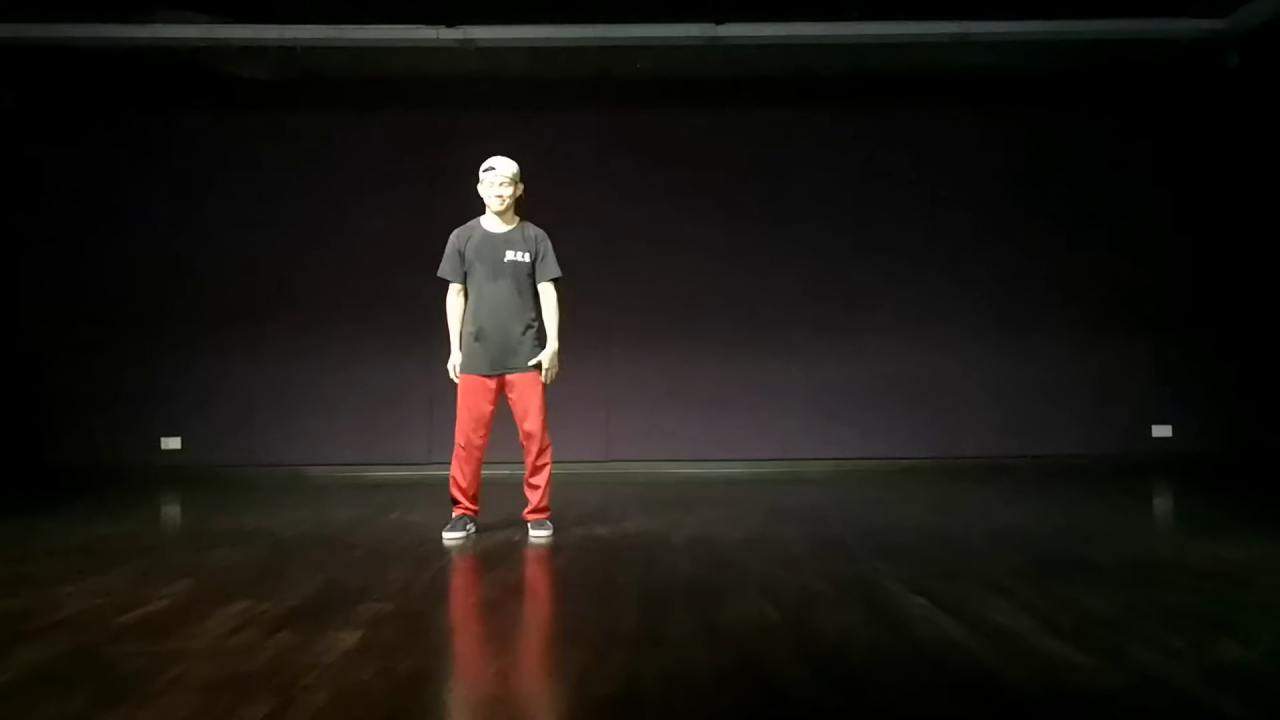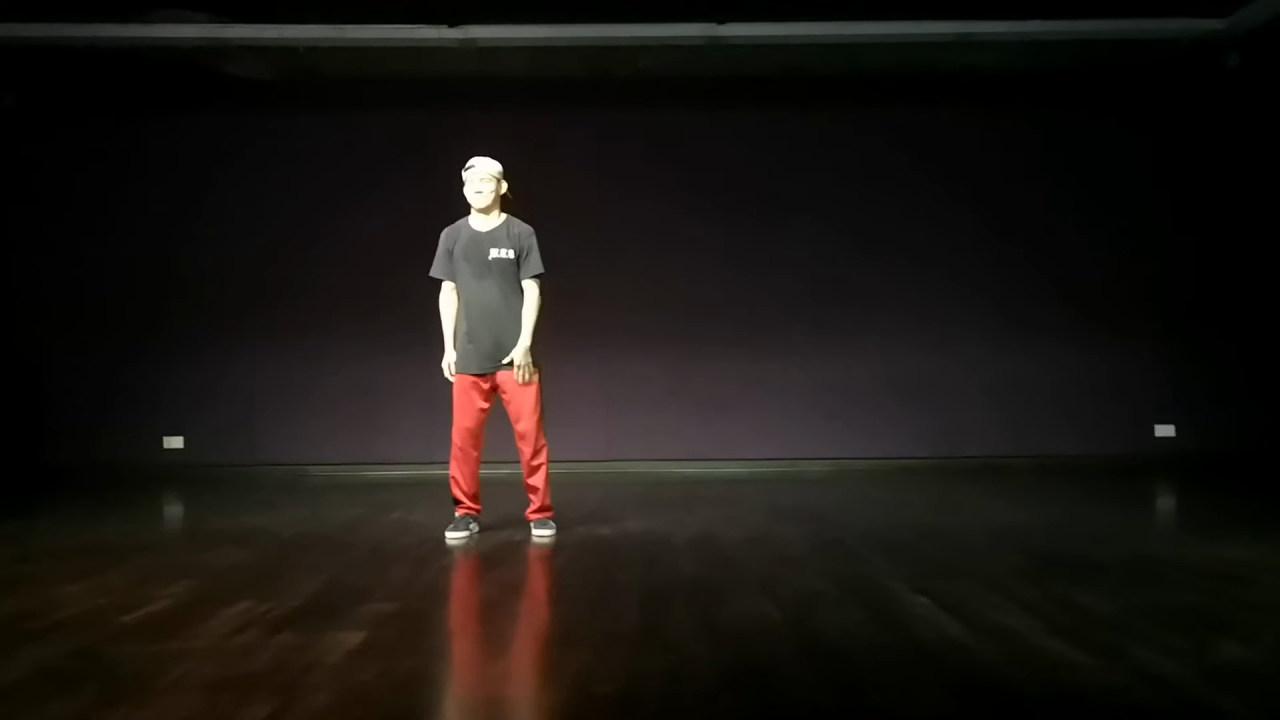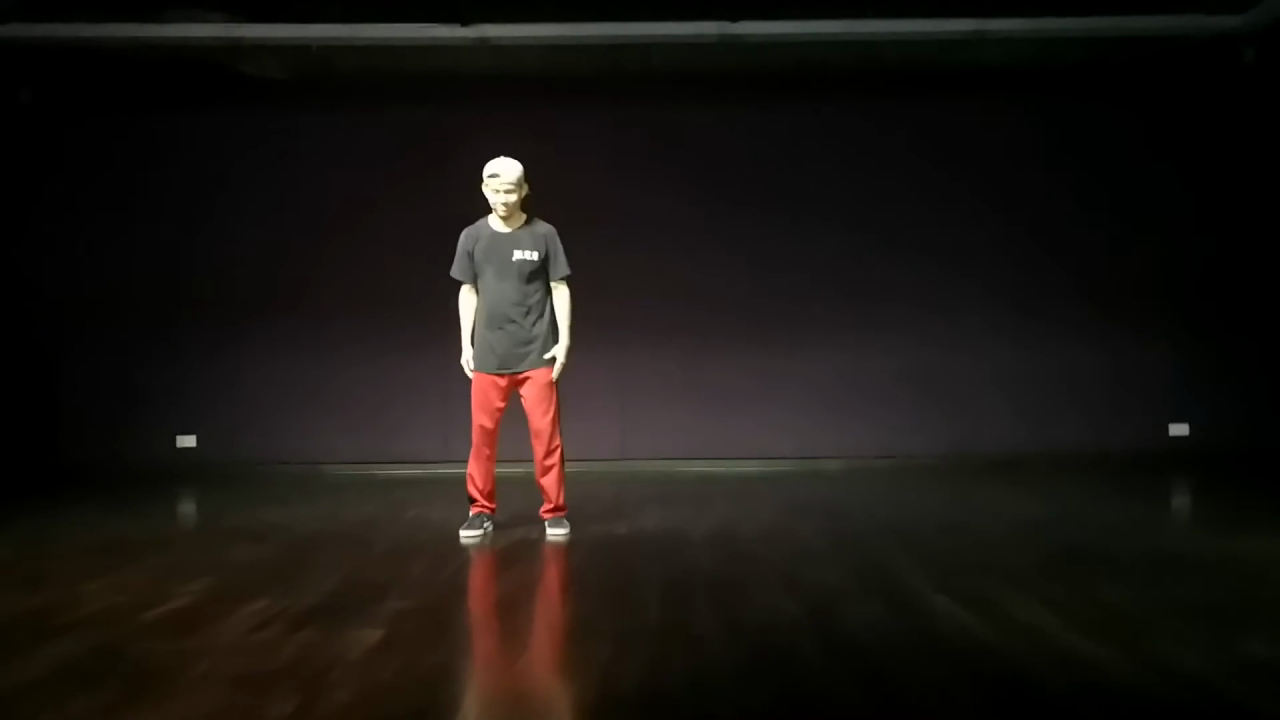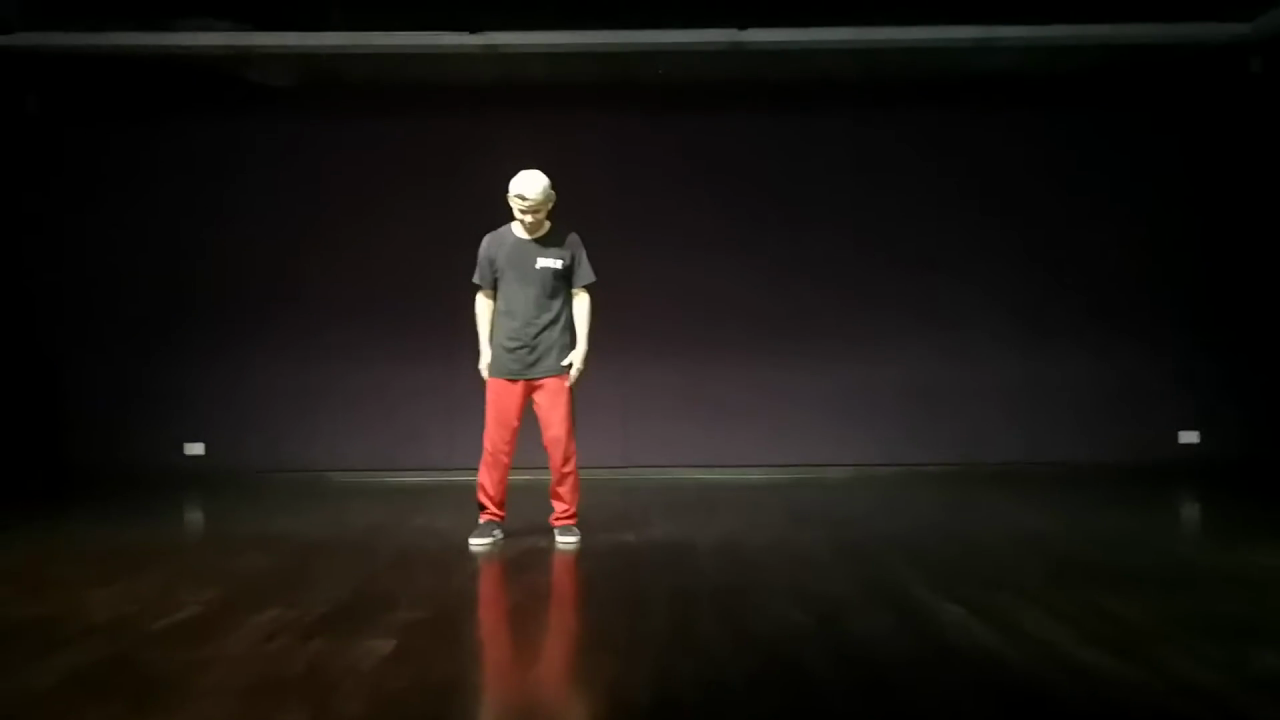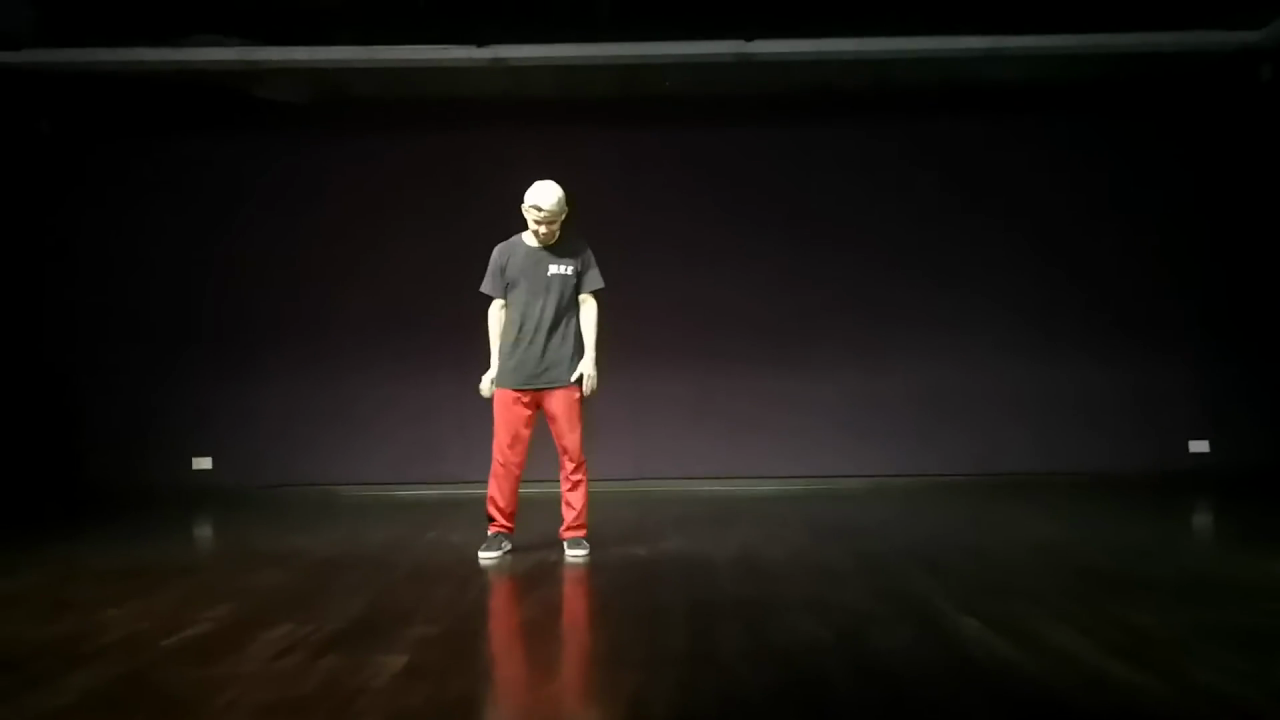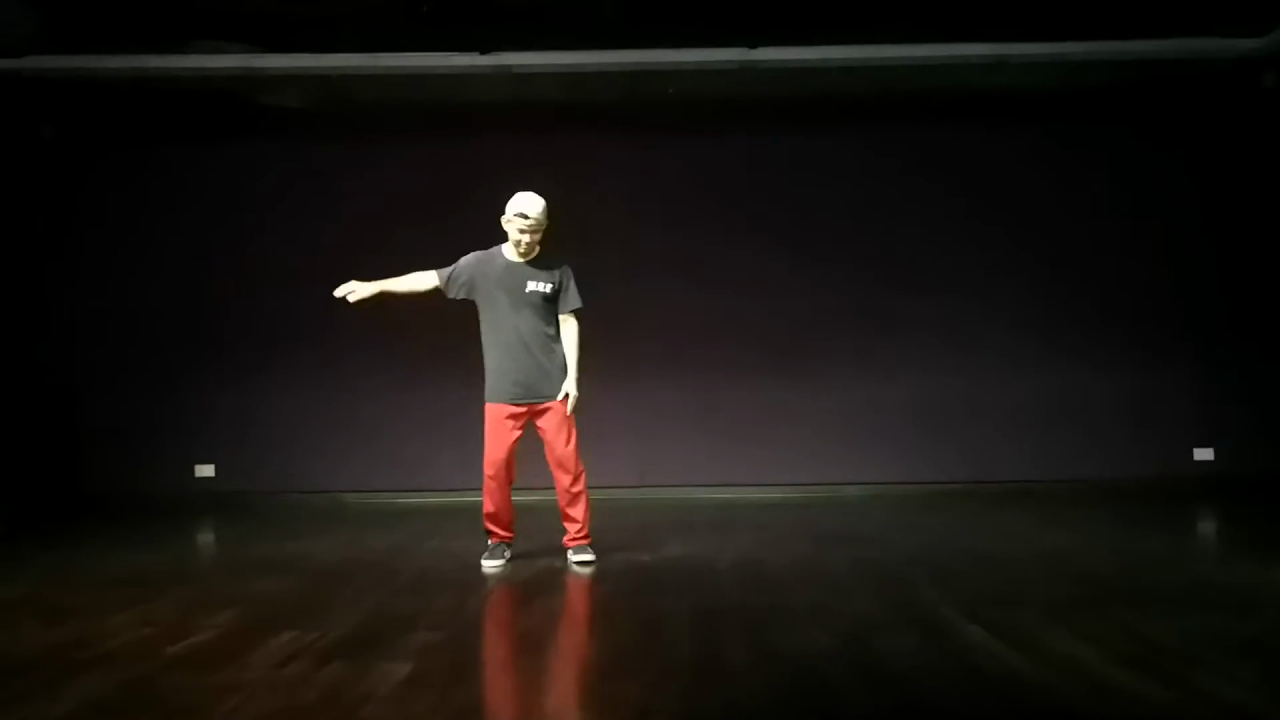
dt=0.4s
person 1, frame 1
left shoulder: (534, 237)
right shoulder: (463, 237)
left elbow: (547, 291)
right elbow: (455, 293)
left wrist: (552, 343)
right wrist: (454, 347)
left hip: (525, 356)
right hip: (476, 356)
left knee: (535, 436)
right knee: (468, 438)
left ankle: (538, 513)
right ankle: (464, 512)
person 1, frame 2
left shoulder: (521, 233)
right shoulder: (452, 236)
left elbow: (531, 290)
right elbow: (448, 292)
left wrist: (525, 343)
right wrist: (449, 346)
left hip: (512, 353)
right hip: (470, 355)
left knee: (531, 435)
right knee: (464, 437)
left ankle: (540, 512)
right ankle: (466, 512)
person 1, frame 3
left shoulder: (544, 234)
right shoulder: (472, 237)
left elbow: (560, 288)
right elbow: (468, 292)
left wrist: (564, 339)
right wrist: (466, 343)
left hip: (537, 353)
right hip: (489, 355)
left knee: (545, 434)
right knee: (482, 435)
left ankle: (554, 511)
right ankle: (481, 510)
person 1, frame 4
left shoulder: (567, 243)
right shoulder: (494, 243)
left elbow: (580, 295)
right elbow: (485, 296)
left wrist: (582, 345)
right wrist: (484, 348)
left hip: (552, 361)
right hip: (505, 361)
left knee: (559, 443)
right knee: (496, 444)
left ankle: (565, 518)
right ankle: (491, 517)
person 1, frame 5
left shoulder: (578, 252)
right shoulder: (505, 253)
left elbow: (587, 303)
right elbow: (498, 308)
left wrist: (589, 356)
right wrist: (494, 363)
left hip: (562, 372)
right hip: (514, 373)
left knee: (571, 453)
right knee: (506, 454)
left ankle: (574, 531)
right ankle: (499, 530)
person 1, frame 6
left shoulder: (557, 269)
right shoulder: (480, 264)
left elbow: (568, 322)
right elbow: (430, 280)
left wrist: (572, 375)
right wrist: (375, 286)
left hip: (551, 386)
right hip: (503, 389)
left knee: (567, 462)
right knee: (496, 466)
left ankle: (577, 539)
right ankle: (499, 539)
